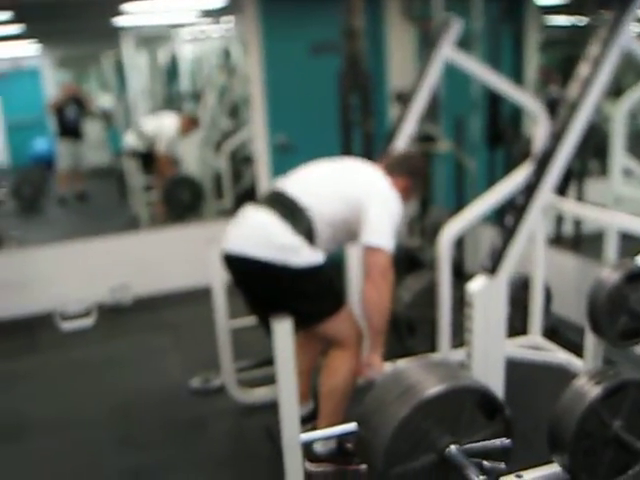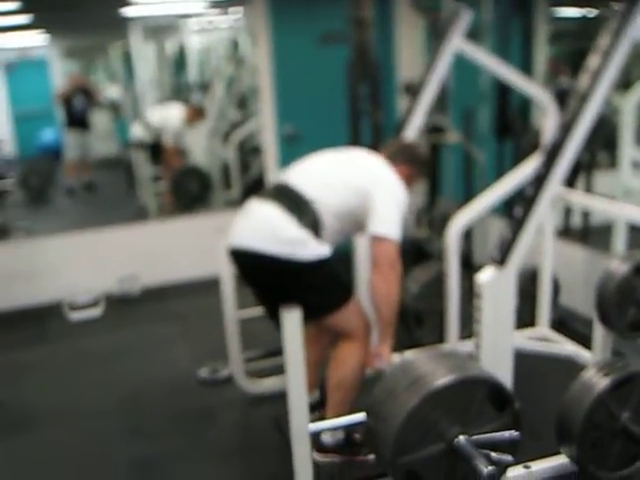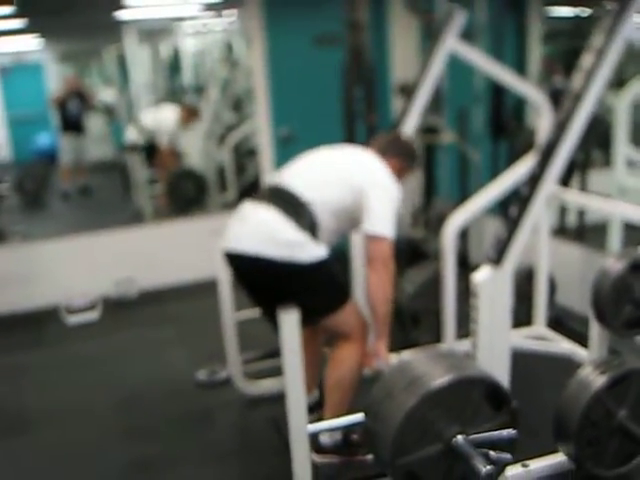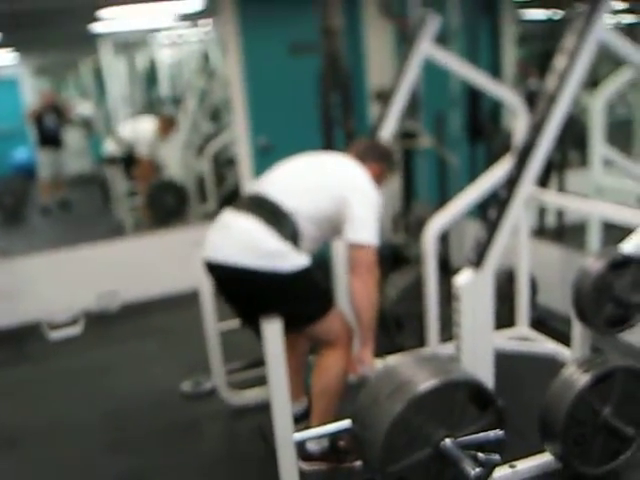
dt=0.3s
person 1, frame 1
left shoulder: (348, 169)
right shoulder: (385, 195)
right elbow: (378, 277)
right wrist: (376, 353)
left hip: (238, 243)
right hip: (280, 253)
left knee: (308, 328)
right knee: (346, 341)
left ankle: (301, 416)
right ankle: (324, 447)
person 1, frame 2
left shoulder: (348, 160)
right shoulder: (389, 185)
right elbow: (385, 267)
right wrist: (385, 344)
left hip: (243, 238)
right hip: (286, 246)
left knee: (317, 319)
right knee: (354, 332)
right ankle: (332, 438)
person 1, frame 3
left shoulder: (334, 155)
right shoulder: (382, 181)
right elbow: (380, 264)
right wrist: (381, 342)
left hip: (238, 241)
right hip: (284, 249)
left knee: (311, 318)
right knee: (351, 333)
left ankle: (308, 406)
right ankle: (330, 439)
person 1, frame 4
left shoulder: (311, 162)
right shoulder: (362, 187)
right elbow: (363, 272)
right wrist: (366, 348)
left hip: (219, 250)
right hip: (265, 259)
left knee: (294, 325)
right knee: (337, 339)
left ankle: (295, 414)
right ankle: (316, 446)
